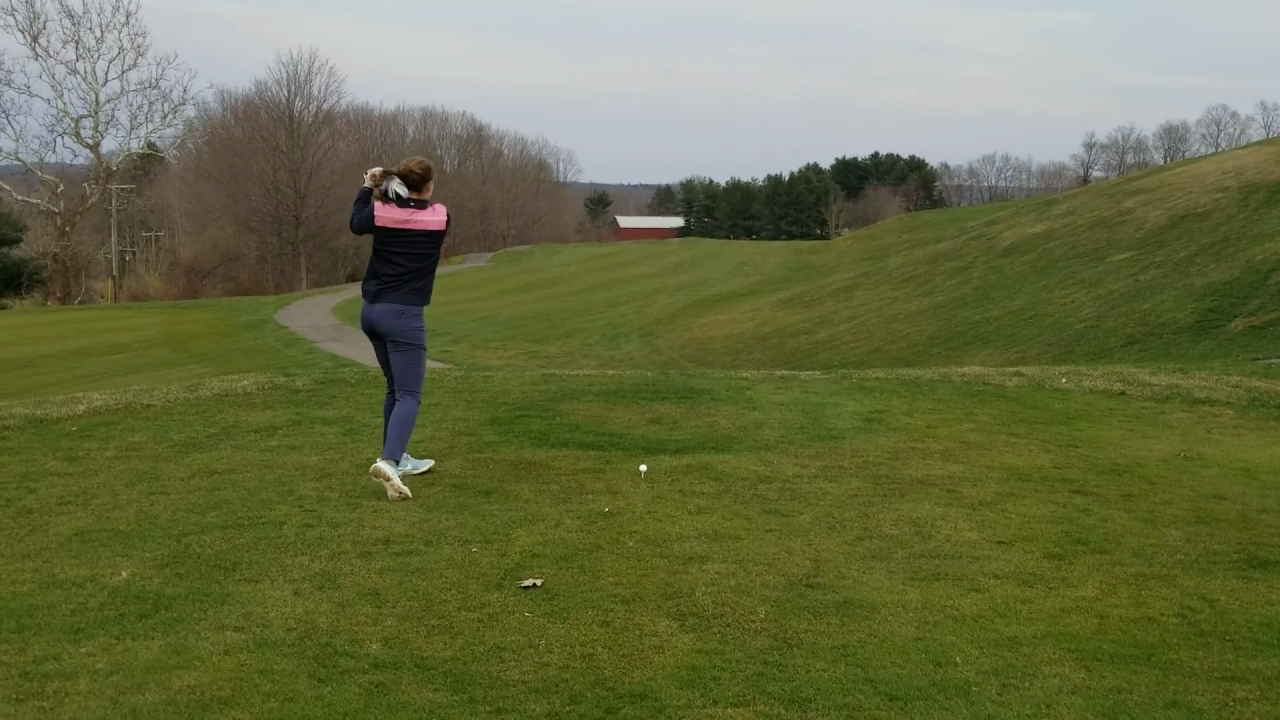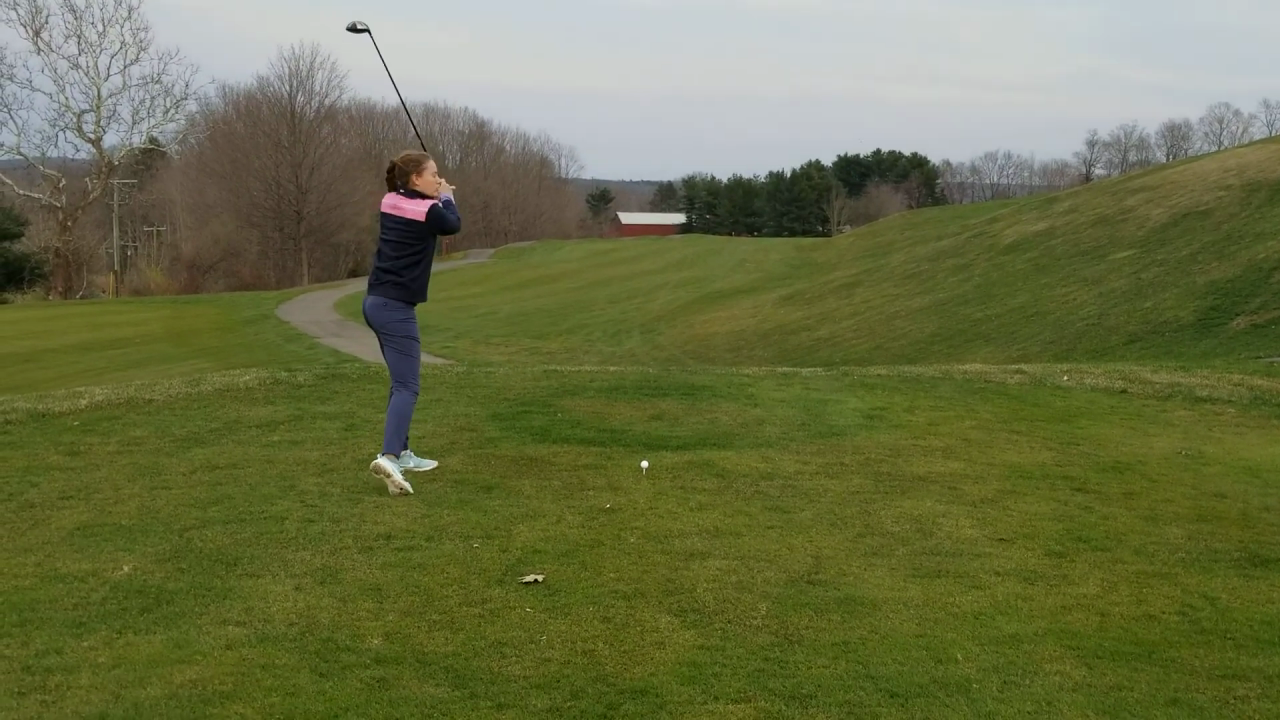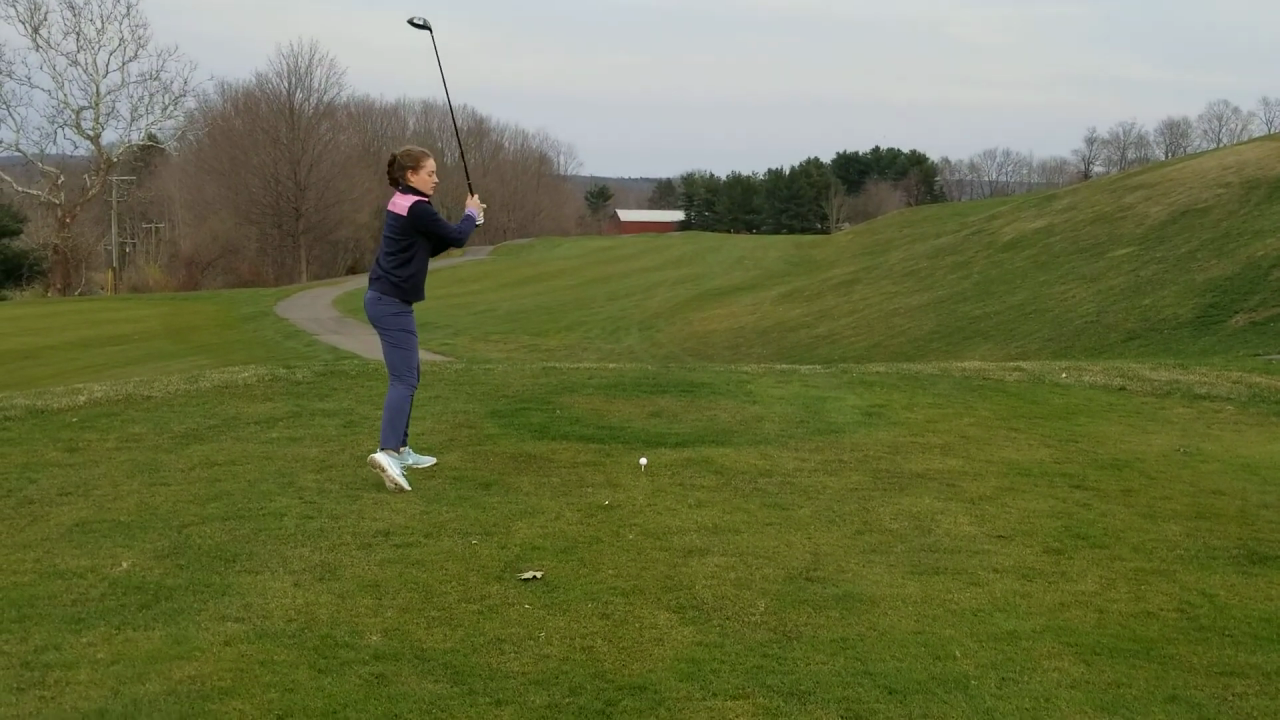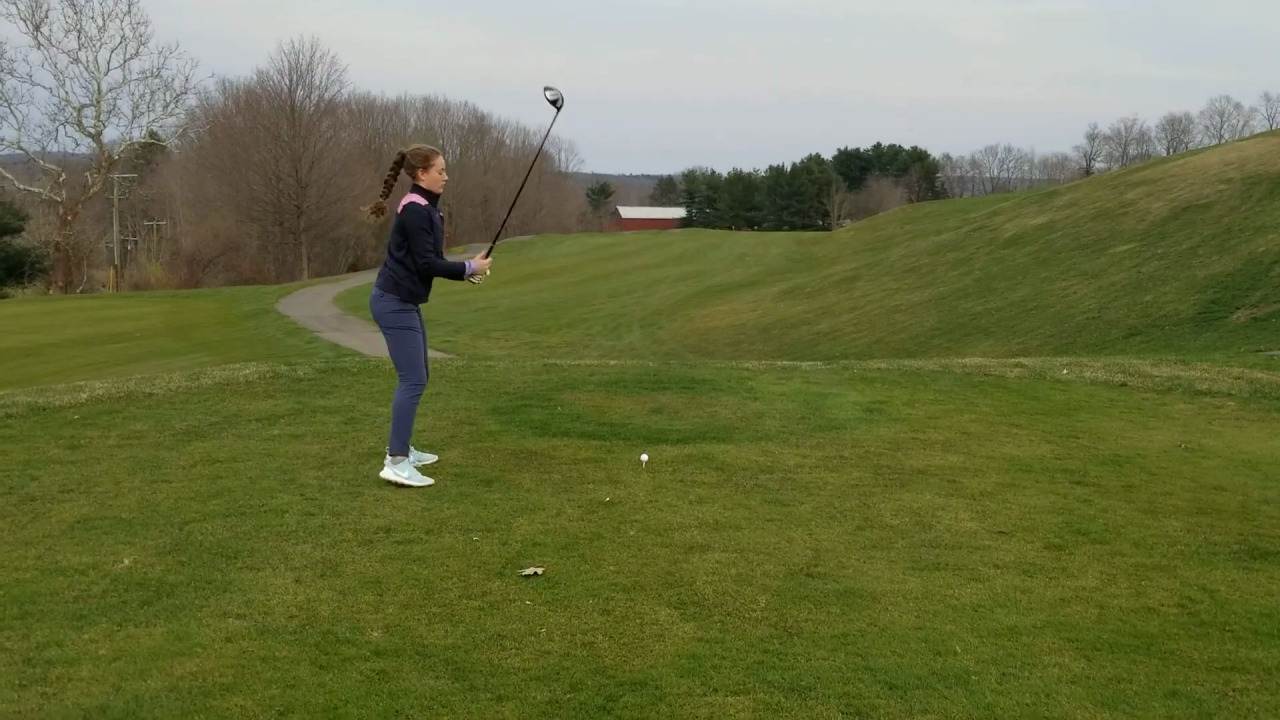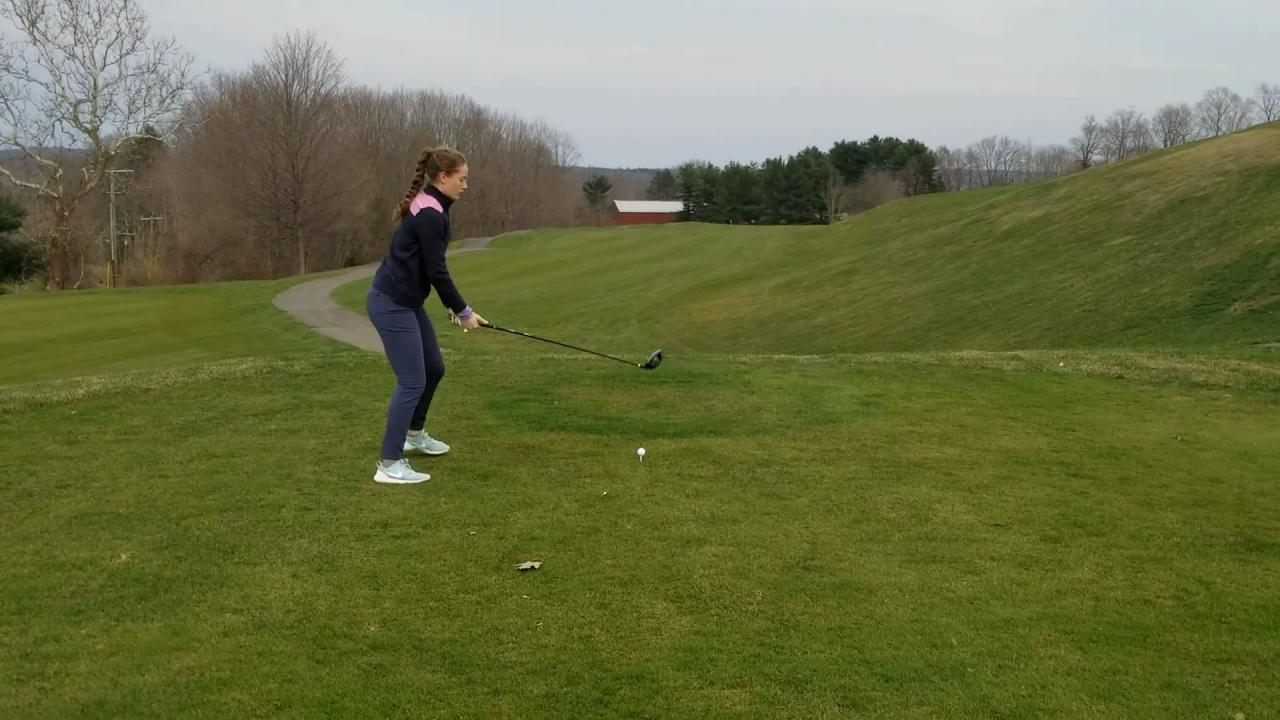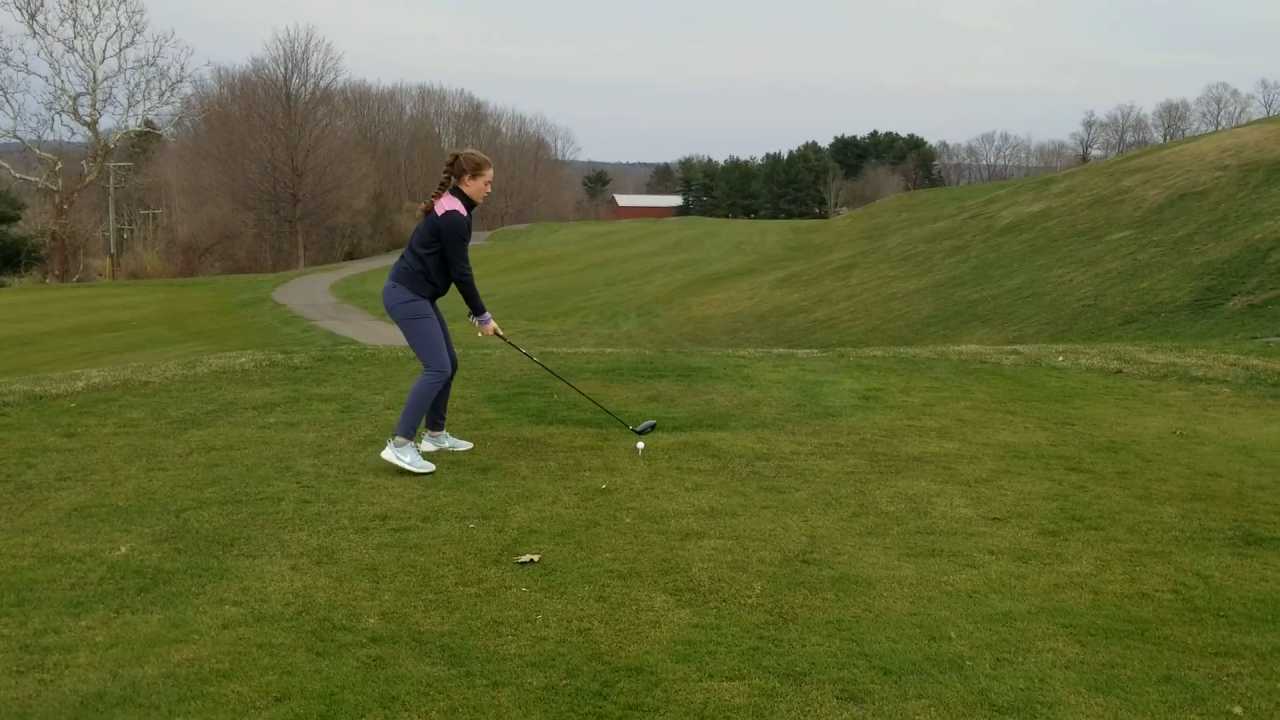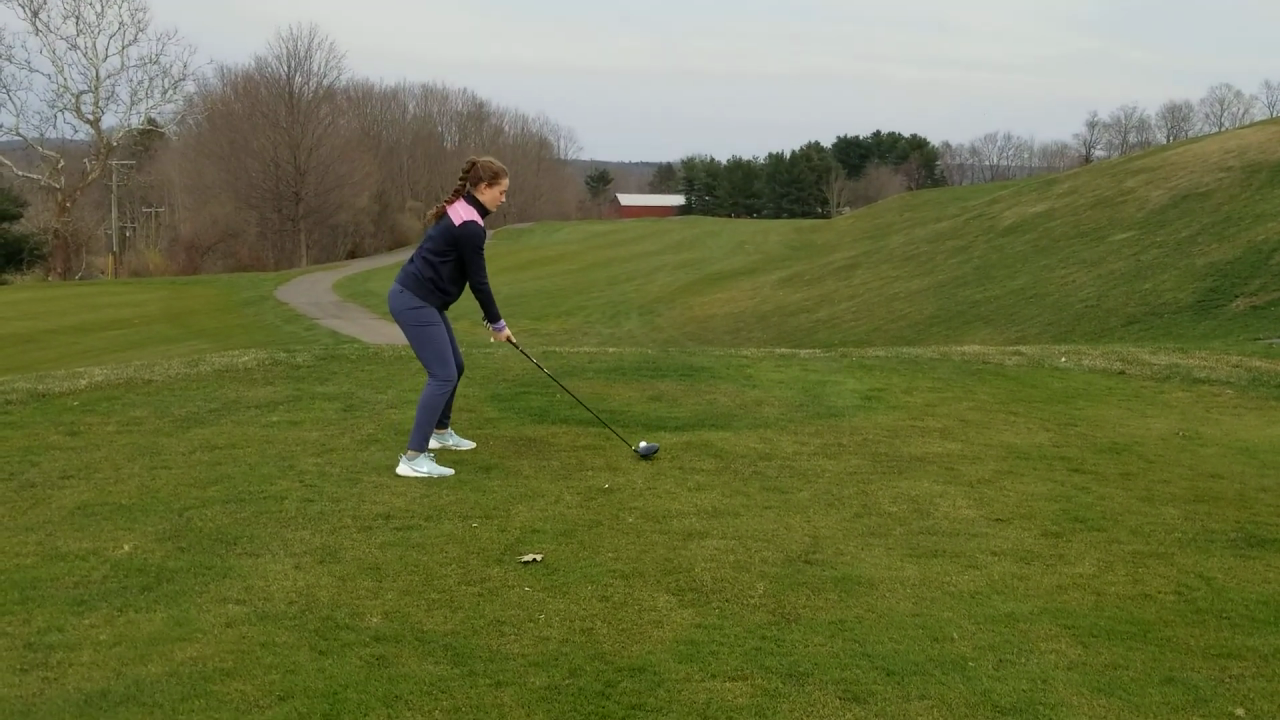
dt=0.4s
person 1, frame 1
left shoulder: (379, 213)
right shoulder: (440, 216)
left elbow: (356, 225)
left wrist: (368, 186)
right wrist: (389, 187)
left hip: (373, 313)
right hip: (404, 317)
left knee: (397, 390)
right knee: (409, 395)
left ankle: (397, 458)
right ankle: (388, 463)
person 1, frame 2
left shoulder: (390, 204)
right shoulder: (428, 210)
right elbow: (452, 225)
left wrist: (438, 200)
right wrist: (446, 198)
left hip: (378, 302)
right hip: (395, 307)
left knee: (403, 382)
right knee: (406, 387)
left ankle: (401, 453)
right ankle: (389, 457)
person 1, frame 3
left shoulder: (403, 204)
right shoulder: (417, 208)
left elbow: (431, 247)
right elbow: (453, 239)
left wrist: (466, 219)
right wrist: (472, 215)
left hip: (387, 299)
right hip: (391, 303)
left knee: (408, 377)
right knee: (404, 380)
left ankle: (400, 449)
right ankle: (387, 452)
person 1, frame 4
left shoulder: (425, 208)
right shoulder: (415, 210)
left elbow: (431, 260)
right elbow: (426, 264)
left wrist: (466, 267)
right wrist: (469, 267)
left hip: (403, 302)
right hip: (394, 303)
left knee: (417, 377)
right knee: (413, 380)
left ankle: (401, 447)
right ankle: (396, 463)
person 1, frame 5
left shoulder: (430, 208)
right shoulder: (430, 215)
left elbow: (431, 269)
right elbow: (437, 271)
left wrist: (455, 308)
right wrist: (463, 311)
left hip: (405, 300)
right hip: (391, 303)
left knee: (434, 369)
right knee: (412, 381)
left ankle: (414, 433)
right ankle: (389, 464)
person 1, frame 6
left shoulder: (450, 207)
right shoulder: (453, 217)
left elbow: (455, 269)
right elbow: (461, 272)
left wrist: (477, 312)
right wrist: (483, 316)
left hip: (415, 293)
right hip: (406, 295)
left knee: (448, 363)
right knee: (437, 367)
left ankle: (435, 434)
right ankle: (400, 443)
person 1, frame 7
left shoulder: (459, 210)
right shoulder: (470, 226)
left elbow: (468, 275)
right elbow: (478, 280)
left wrist: (490, 318)
right wrist: (497, 323)
left hip: (420, 297)
right hip: (414, 301)
left knee: (454, 366)
right knee: (442, 375)
left ankle: (440, 432)
right ankle: (413, 457)
